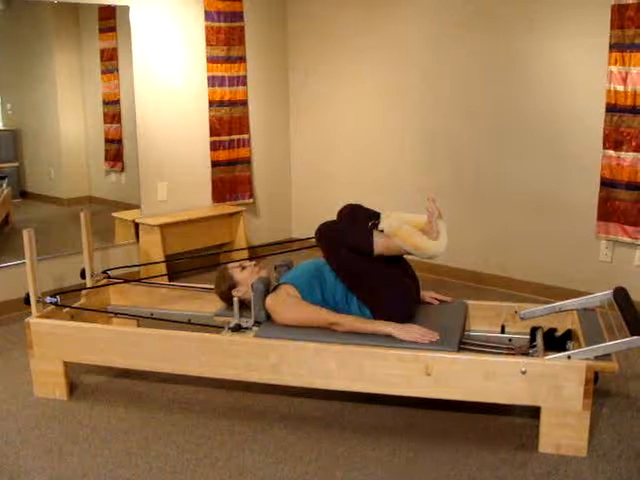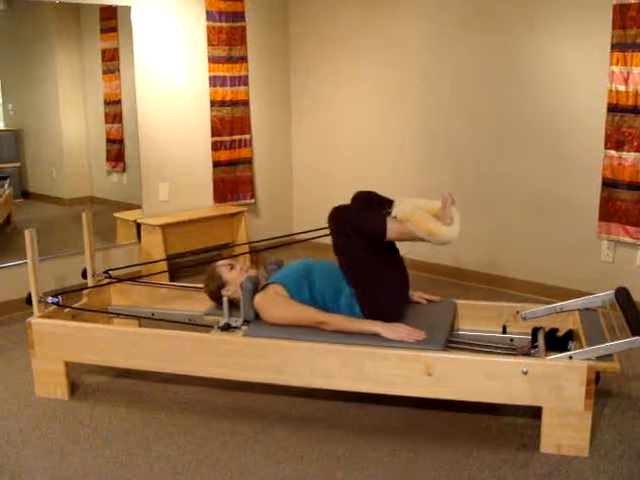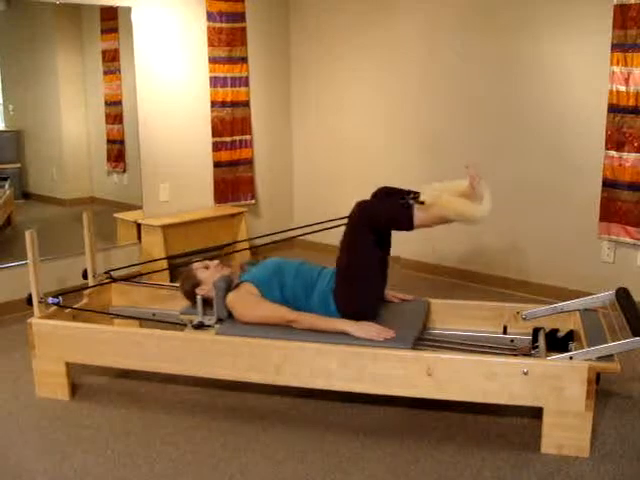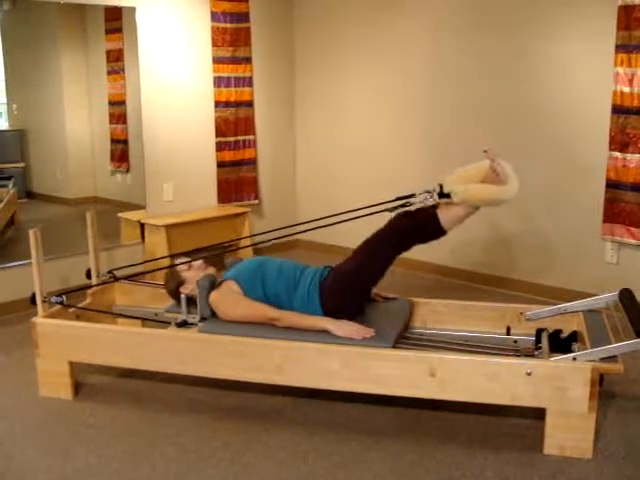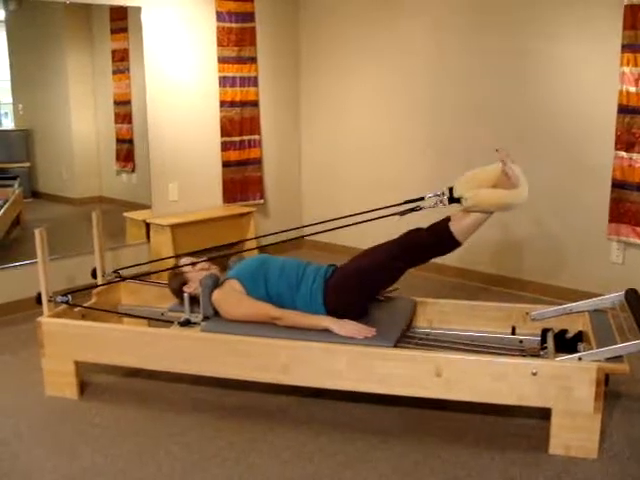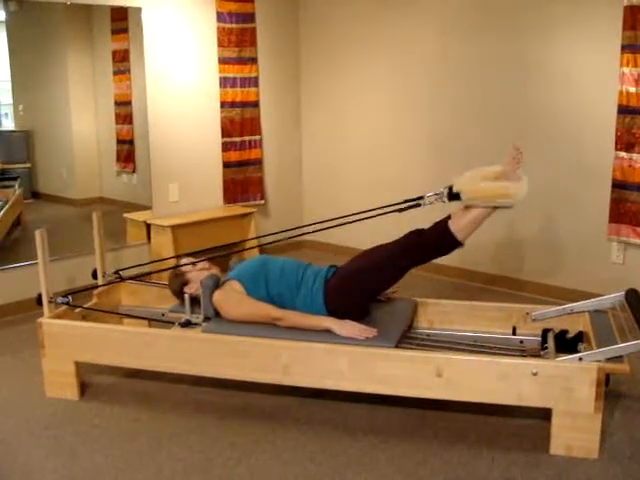
dt=0.4s
person 1, frame 1
left shoulder: (288, 281)
right shoulder: (276, 303)
right elbow: (334, 321)
left wrist: (416, 293)
right wrist: (393, 328)
right hip: (390, 304)
left knee: (350, 214)
right knee: (329, 233)
left ankle: (422, 234)
right ankle: (415, 243)
person 1, frame 2
left shoulder: (280, 279)
right shoulder: (265, 302)
right elbow: (322, 320)
left wrist: (405, 292)
right wrist: (381, 327)
left hip: (386, 287)
right hip: (380, 305)
left knee: (363, 201)
right knee: (342, 216)
left ankle: (431, 222)
right ankle: (429, 230)
person 1, frame 3
left shoulder: (252, 276)
right shoulder: (237, 300)
right elbow: (293, 318)
left wrist: (378, 290)
right wrist: (351, 326)
left hip: (336, 284)
right hip: (348, 303)
left knee: (383, 197)
right knee: (365, 211)
left ankle: (454, 202)
right ankle: (455, 210)
person 1, frame 4
left shoulder: (238, 274)
right shoulder: (220, 298)
right elbow: (275, 316)
left wrist: (362, 287)
right wrist: (331, 324)
left hip: (328, 280)
right hip: (329, 300)
left knee: (404, 226)
right knee: (400, 229)
person 1, frame 5
left shoulder: (239, 273)
right shoulder: (223, 298)
right elbow: (276, 315)
left wrist: (371, 284)
right wrist: (332, 323)
left hip: (332, 279)
right hip: (332, 298)
left knee: (417, 240)
right knee: (411, 247)
person 1, frame 6
left shoulder: (240, 275)
right shoulder: (223, 298)
right elbow: (277, 315)
left wrist: (373, 285)
right wrist: (333, 324)
left hip: (333, 280)
right hip: (334, 300)
left knee: (419, 243)
right knee: (413, 247)
